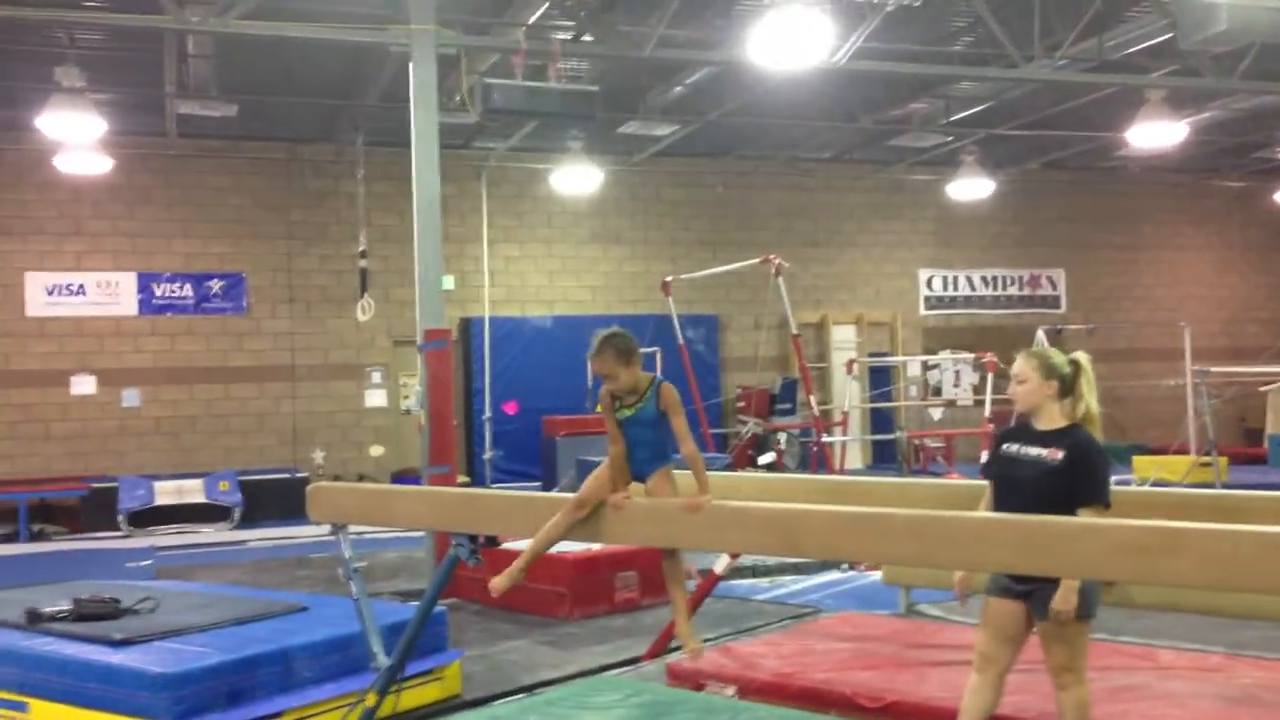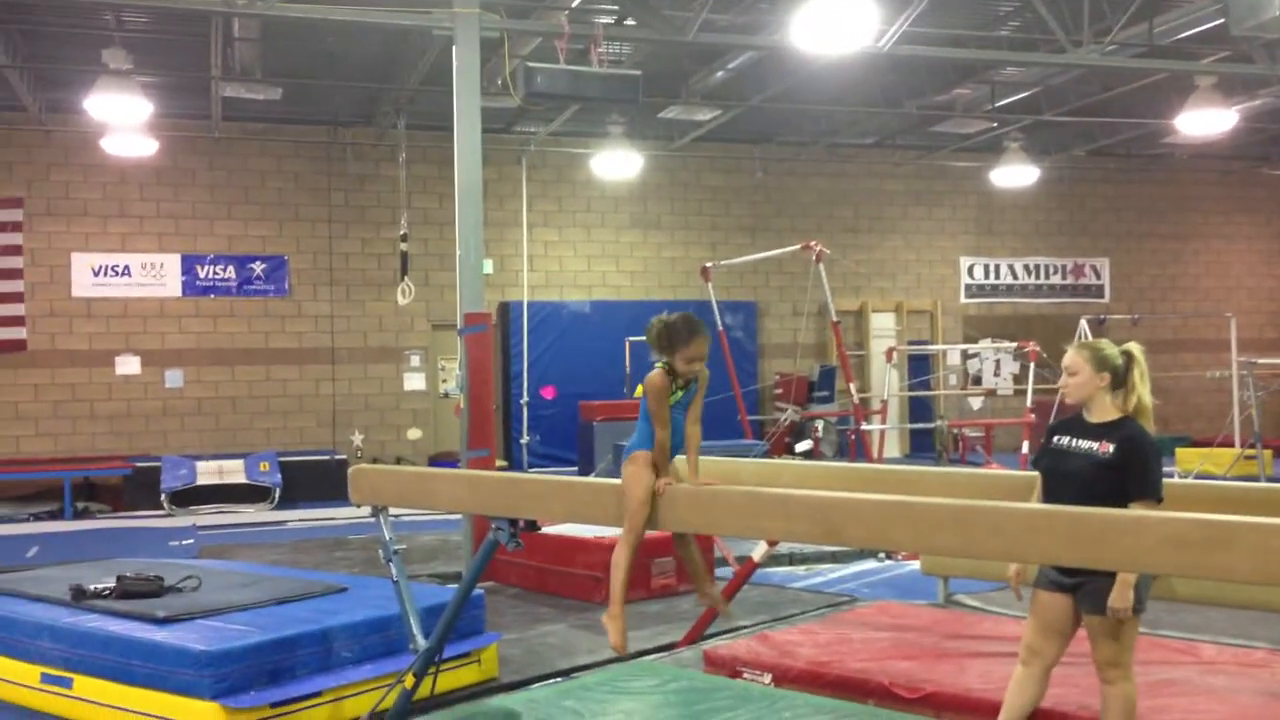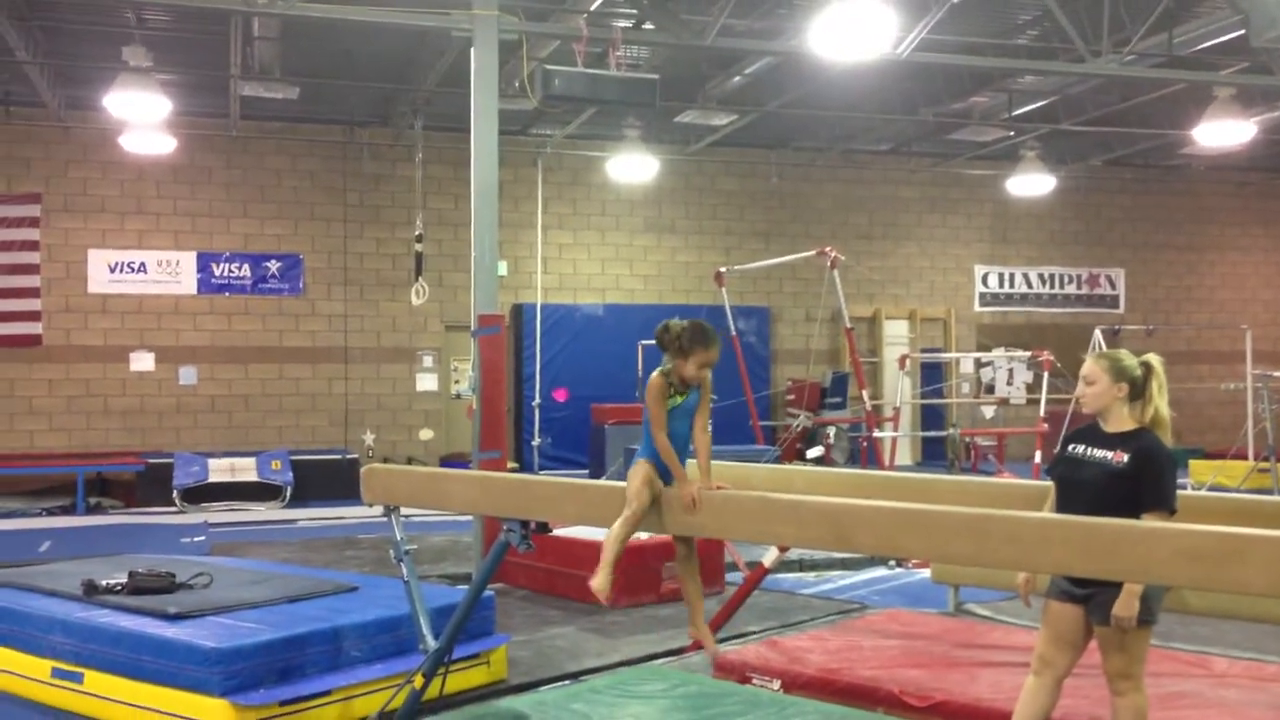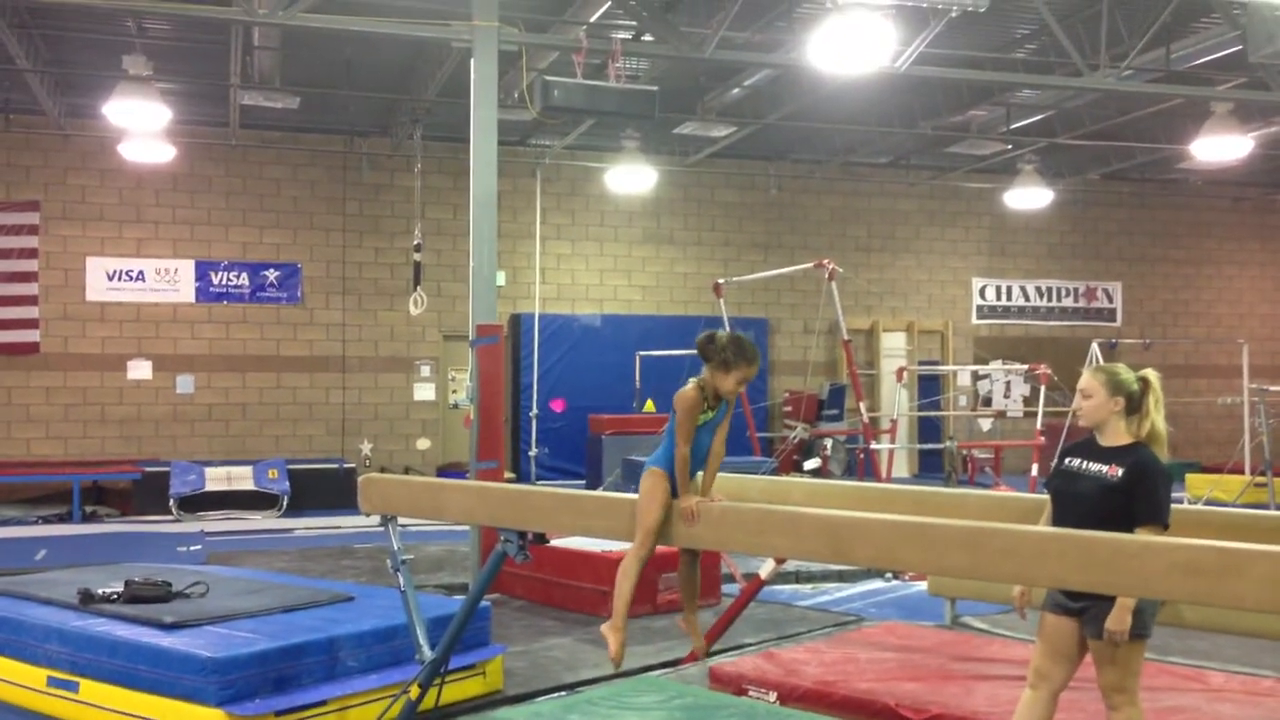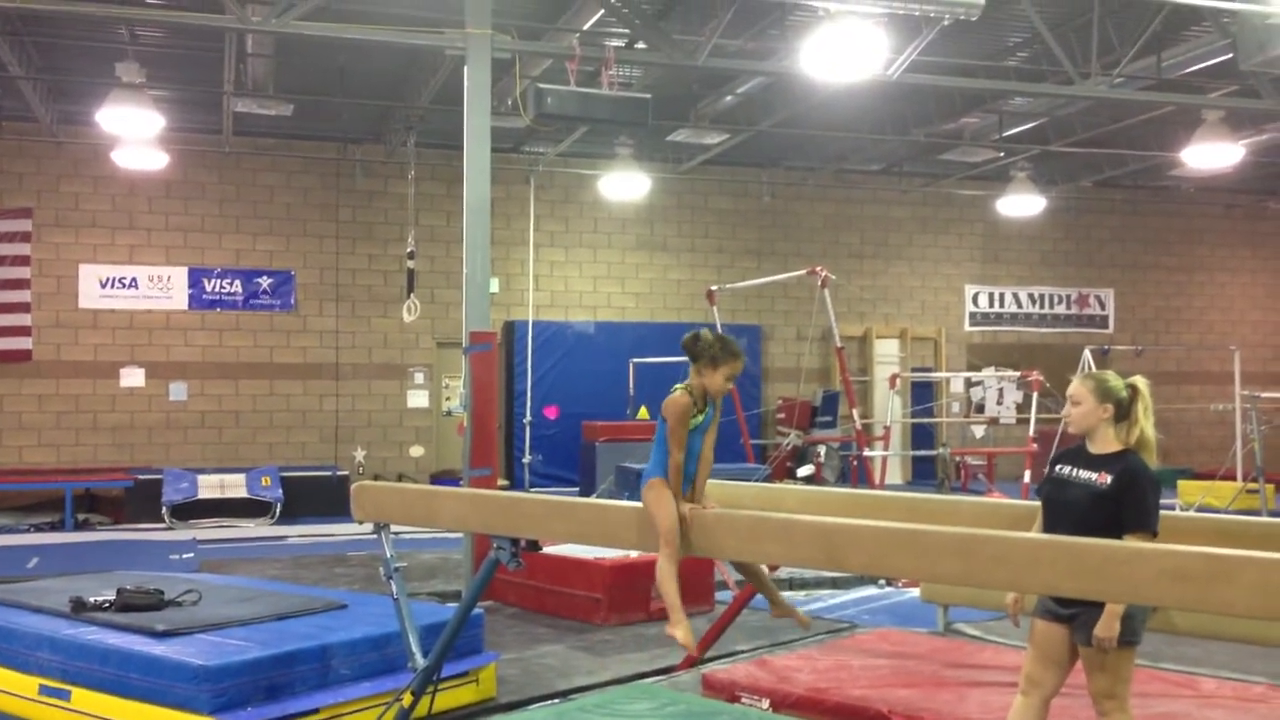
dt=0.5s
person 1, frame 1
left shoulder: (1082, 447)
right shoulder: (1008, 439)
right elbow: (989, 505)
left wrist: (1070, 585)
left hip: (1059, 578)
right hip: (1010, 573)
left knee: (1066, 674)
right knee: (988, 663)
person 1, frame 2
left shoulder: (1134, 440)
right shoulder: (1060, 431)
right elbow: (1041, 497)
left wrist: (1126, 582)
left hip: (1108, 572)
right hip: (1058, 565)
left knee: (1113, 670)
right knee: (1032, 656)
person 1, frame 3
left shoulder: (1150, 451)
right shoulder: (1076, 439)
right elbow: (1054, 505)
left wrist: (1133, 592)
left hip: (1120, 583)
right hip: (1070, 576)
left knee: (1123, 681)
right knee: (1044, 667)
person 1, frame 4
left shoulder: (1144, 466)
right shoulder: (1072, 453)
right elbow: (1050, 519)
left wrist: (1125, 606)
left hip: (1115, 596)
right hip: (1065, 589)
right knee: (1040, 680)
person 1, frame 5
left shoulder: (1133, 473)
right shoulder: (1063, 460)
right elbow: (1042, 526)
left wrist: (1113, 613)
left hip: (1105, 603)
right hip: (1056, 596)
right knee: (1032, 686)
person 2, frame 1
left shoulder: (663, 391)
right shoulder: (607, 395)
left elbow: (686, 443)
right elbow: (616, 445)
left wrist: (703, 491)
right wrist: (619, 488)
left hip: (656, 467)
right hip: (623, 464)
right knee: (579, 505)
left ankle: (682, 622)
right ankle: (516, 569)
person 2, frame 2
left shoulder: (700, 375)
right shoulder: (658, 378)
left elbow: (693, 425)
right elbow: (662, 432)
left wrist: (694, 476)
right wrist: (663, 474)
left hip: (663, 457)
right hip: (643, 454)
right knee: (633, 529)
left ankle: (705, 588)
right ankle: (614, 611)
person 2, frame 3
left shoulder: (703, 382)
right shoulder: (658, 381)
left elbow: (701, 430)
right elbow: (659, 437)
left wrist: (705, 480)
right wrist: (683, 481)
left hip: (675, 470)
right hip: (648, 463)
left knee: (686, 546)
right knee: (635, 510)
left ankle: (698, 624)
right ankle: (602, 576)
person 2, frame 4
left shoulder: (728, 397)
right shoulder: (690, 394)
left elbow: (717, 445)
right elbow: (682, 448)
left wrist: (705, 492)
right wrist: (684, 494)
left hip: (688, 476)
right hip: (661, 471)
left knee: (691, 552)
right knee: (644, 544)
left ankle: (691, 618)
right ankle: (616, 624)
person 2, frame 5
left shoulder: (714, 401)
right shoulder: (679, 400)
left elbow: (706, 451)
right elbow: (676, 455)
left wrist: (698, 498)
right wrist: (679, 501)
left hip: (684, 483)
right hip: (659, 479)
right knee: (671, 544)
left ankle: (777, 601)
right ankle: (677, 620)
